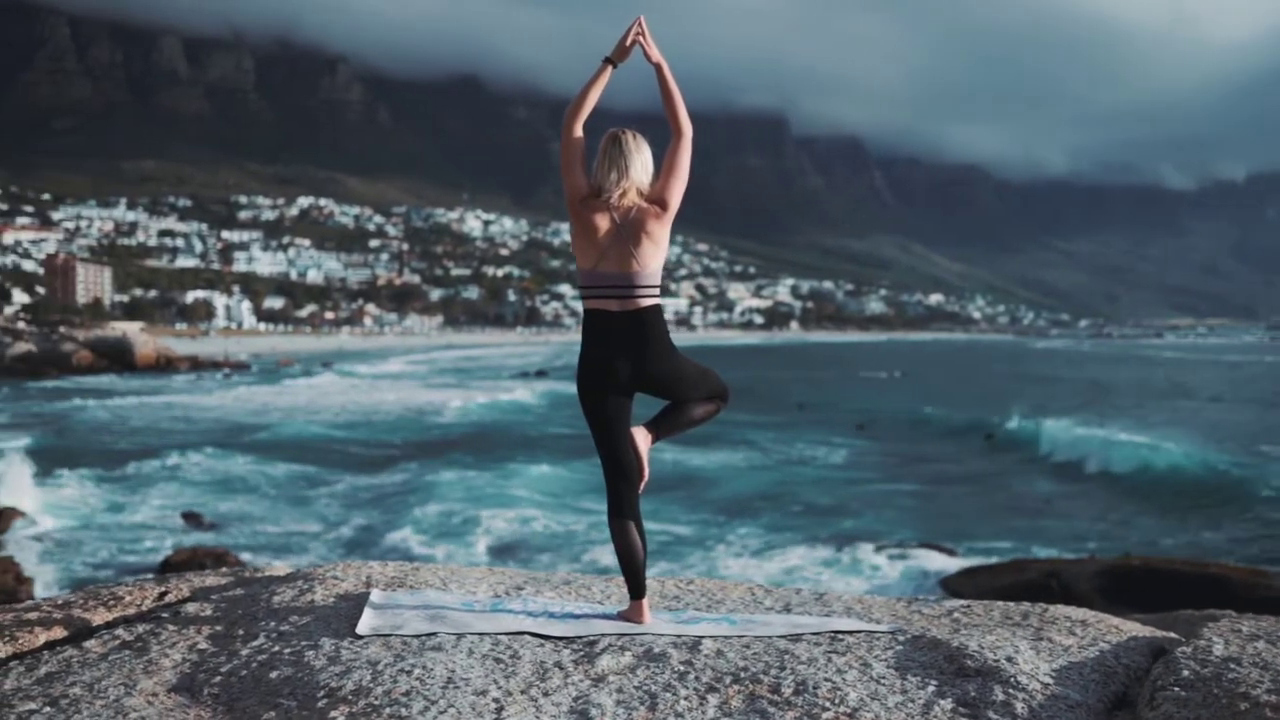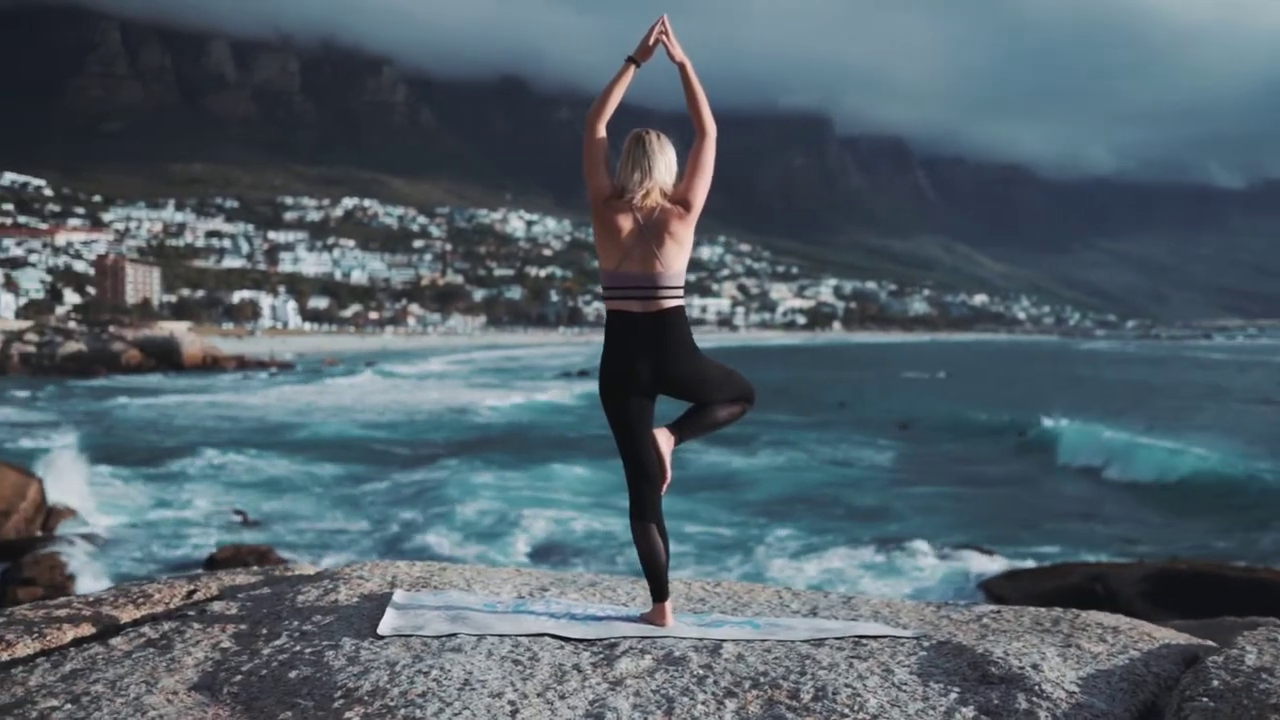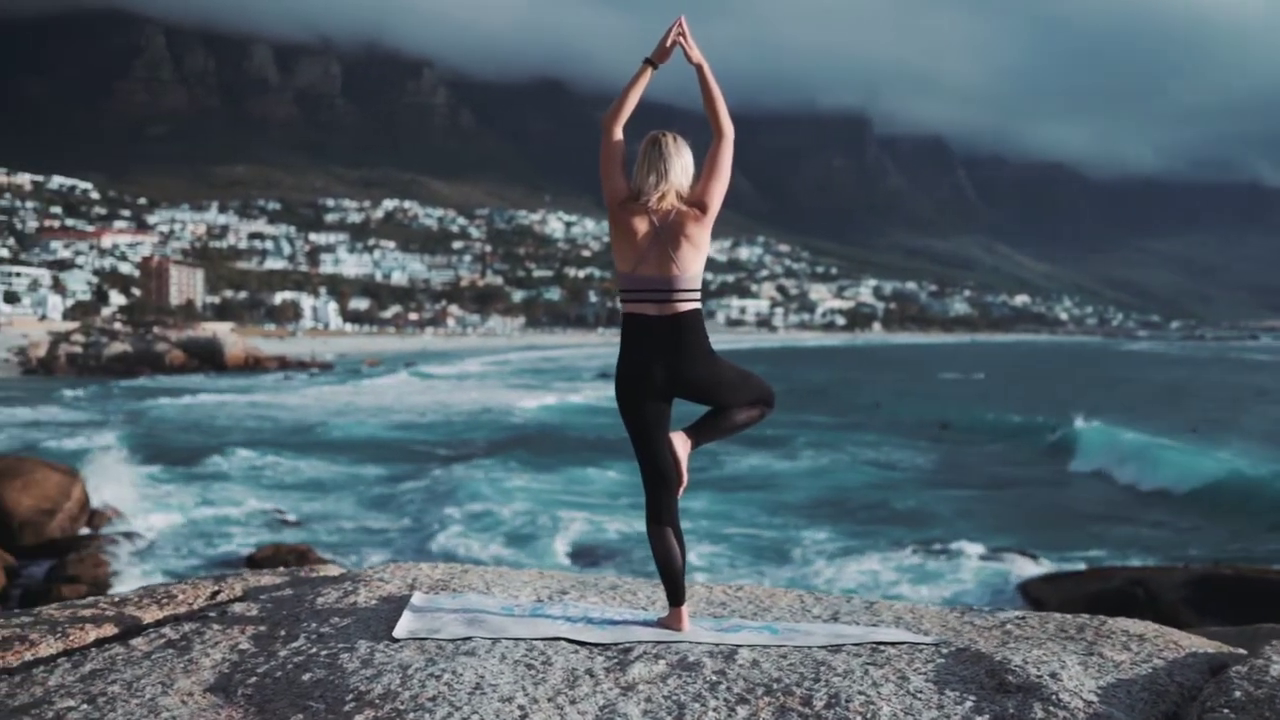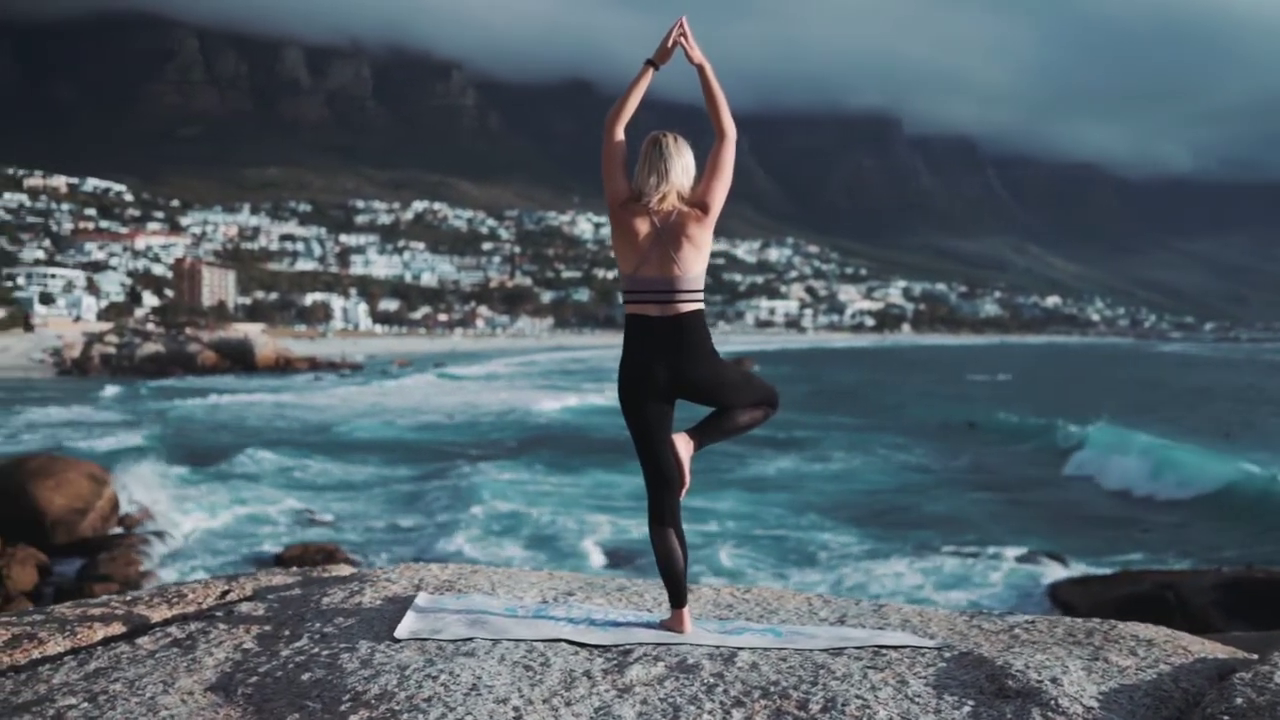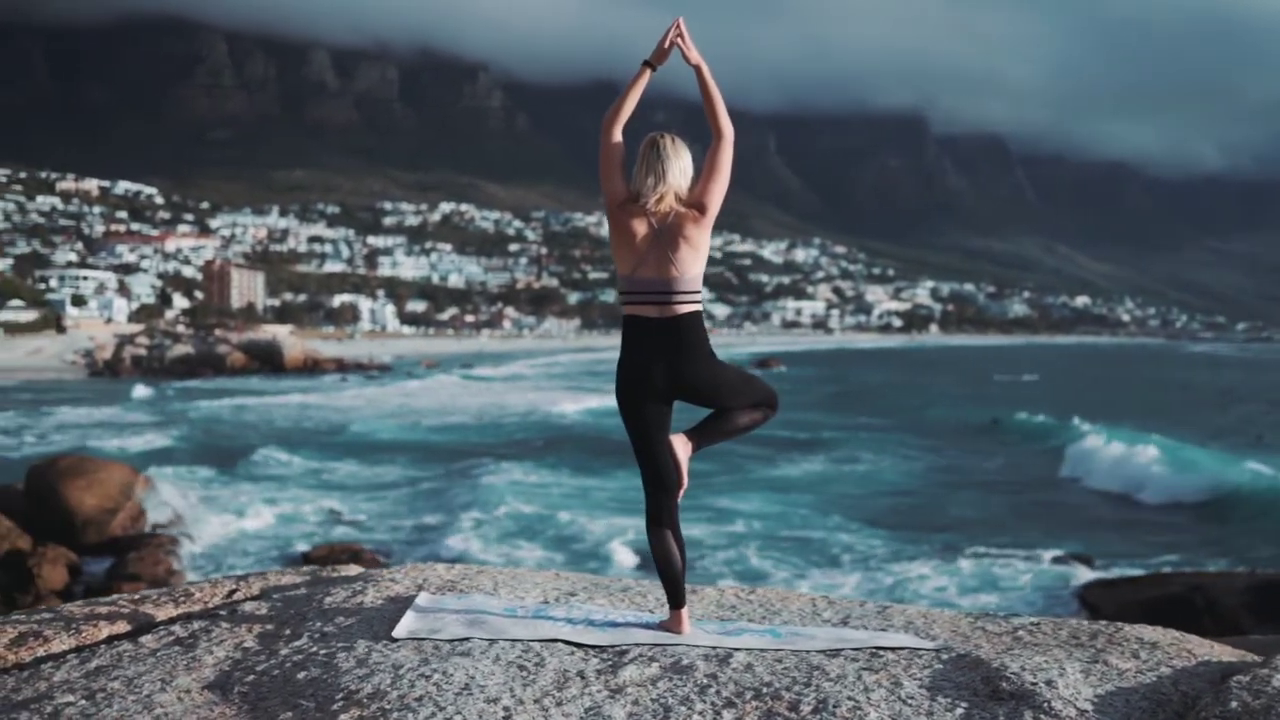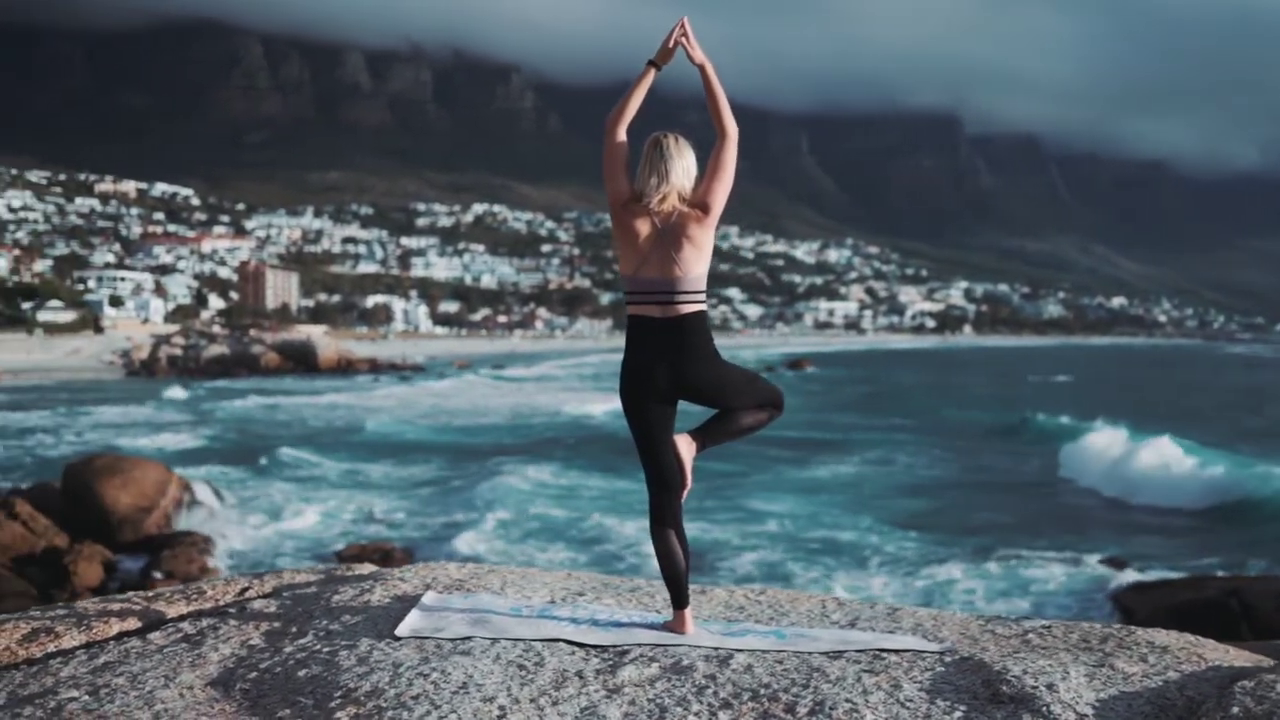
dt=0.5s
person 1, frame 1
left shoulder: (582, 213)
right shoulder: (658, 214)
left elbow: (571, 127)
right elbow: (683, 132)
left wrist: (613, 61)
right wrist: (656, 61)
left hip: (599, 358)
right hip: (650, 352)
left knee: (621, 486)
right knee: (716, 392)
left ankle: (638, 605)
right ankle: (648, 434)
person 1, frame 2
left shoulder: (605, 213)
right shoulder: (682, 215)
left elbow: (594, 127)
right elbow: (708, 132)
left wrist: (635, 60)
right wrist: (681, 60)
left hip: (621, 359)
right hip: (673, 353)
left knee: (642, 490)
right knee: (741, 394)
left ankle: (661, 608)
right ankle: (672, 436)
person 1, frame 3
left shoulder: (622, 216)
right shoulder: (698, 218)
left elbow: (611, 130)
right elbow: (725, 134)
left wrist: (653, 62)
right wrist: (698, 62)
left hip: (637, 361)
right hip: (689, 356)
left knee: (659, 492)
right knee: (761, 397)
left ankle: (677, 612)
right ankle: (688, 439)
person 1, frame 4
left shoulder: (624, 217)
right shoulder: (700, 218)
left elbow: (613, 131)
right elbow: (728, 134)
left wrist: (653, 63)
right wrist: (700, 62)
left hip: (640, 363)
right hip: (691, 358)
left knee: (662, 494)
right knee: (765, 398)
left ankle: (679, 614)
right ankle: (691, 441)
person 1, frame 5
left shoulder: (621, 218)
right shoulder: (698, 220)
left elbow: (610, 132)
right elbow: (724, 134)
left wrist: (650, 64)
right wrist: (696, 63)
left hip: (638, 364)
right hip: (689, 359)
left knee: (659, 495)
right knee: (764, 400)
left ankle: (678, 615)
right ankle: (690, 442)
person 1, frame 6
left shoulder: (625, 217)
right shoulder: (701, 218)
left elbow: (614, 132)
right elbow: (729, 134)
left wrist: (655, 64)
right wrist: (701, 62)
left hip: (642, 363)
right hip: (693, 358)
left knee: (663, 496)
right knee: (770, 401)
left ankle: (681, 616)
right ankle: (693, 443)
